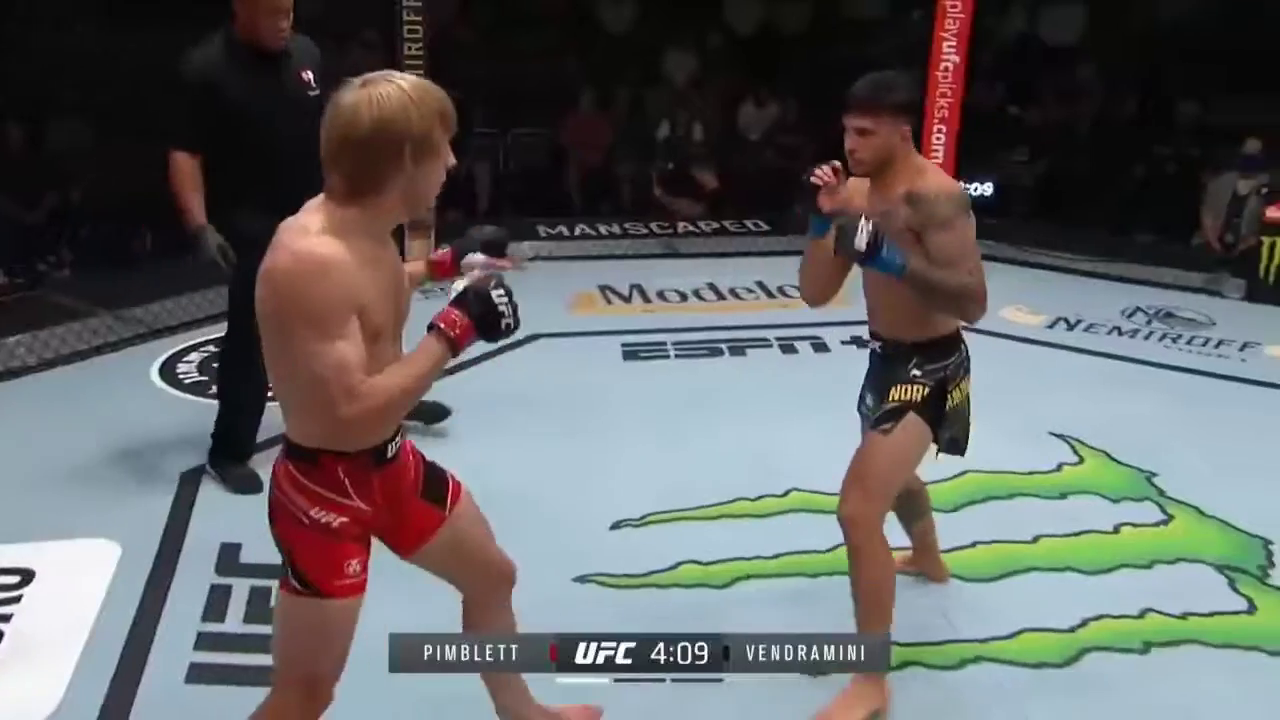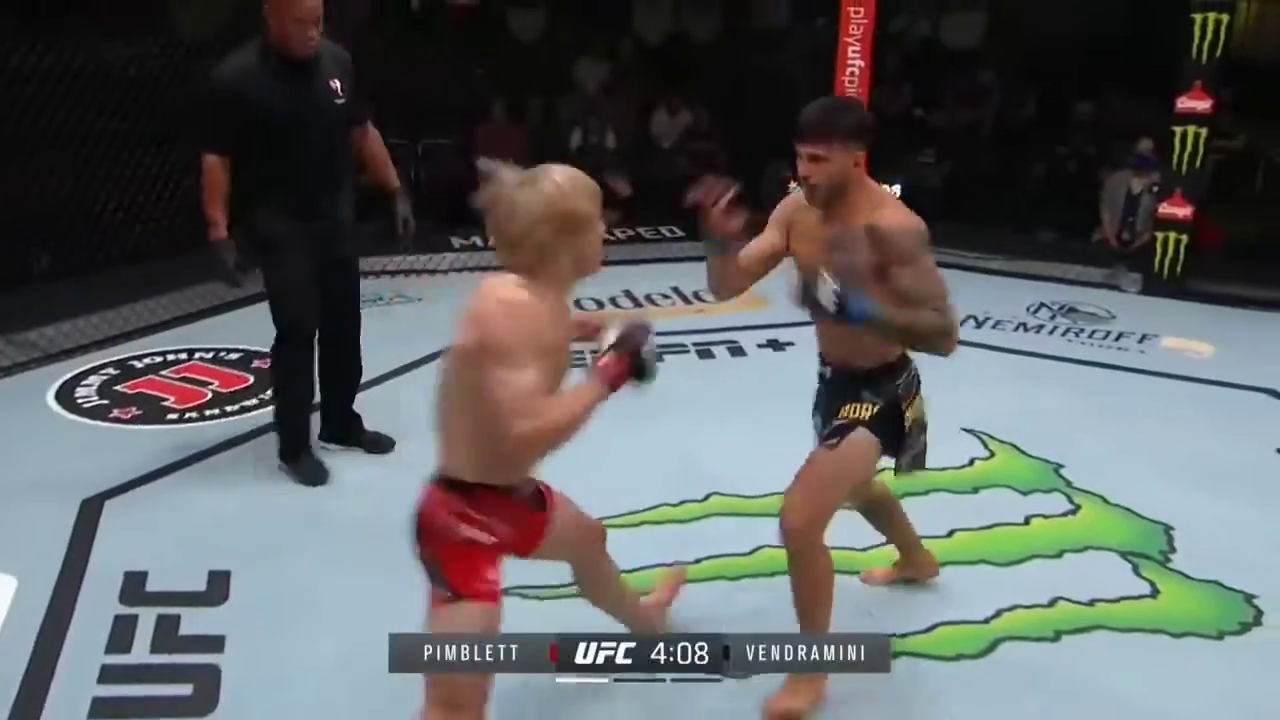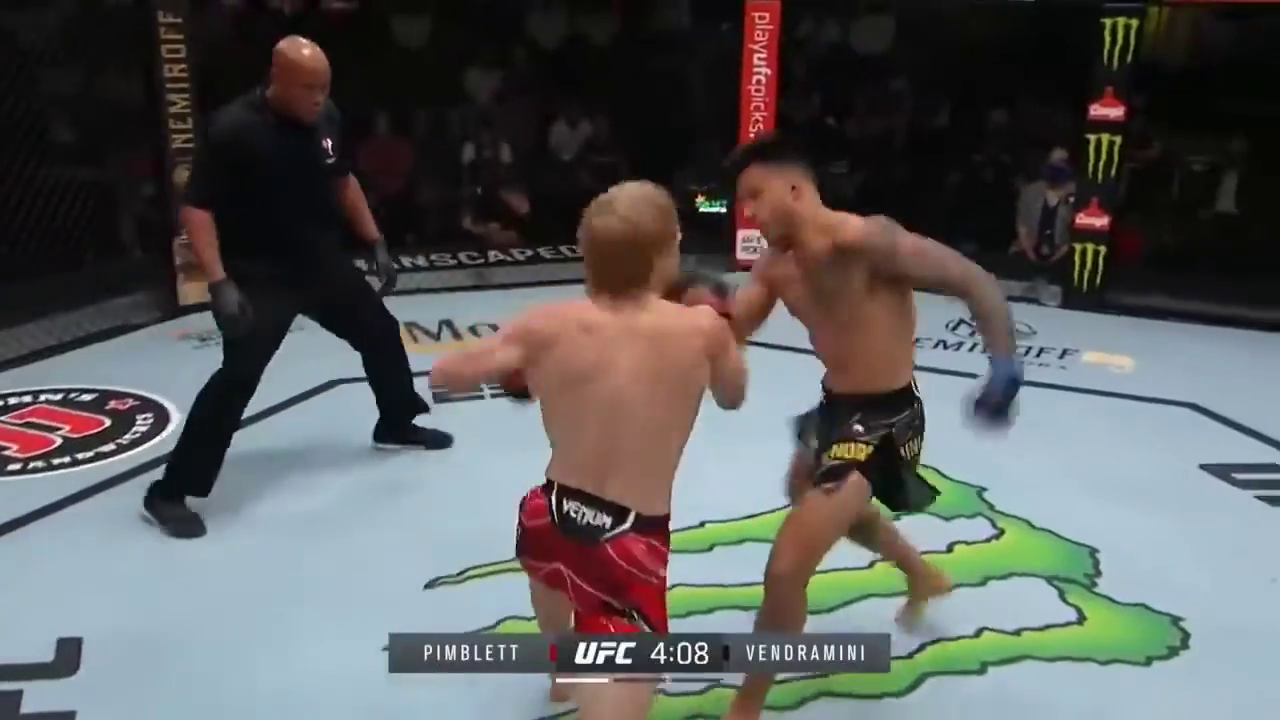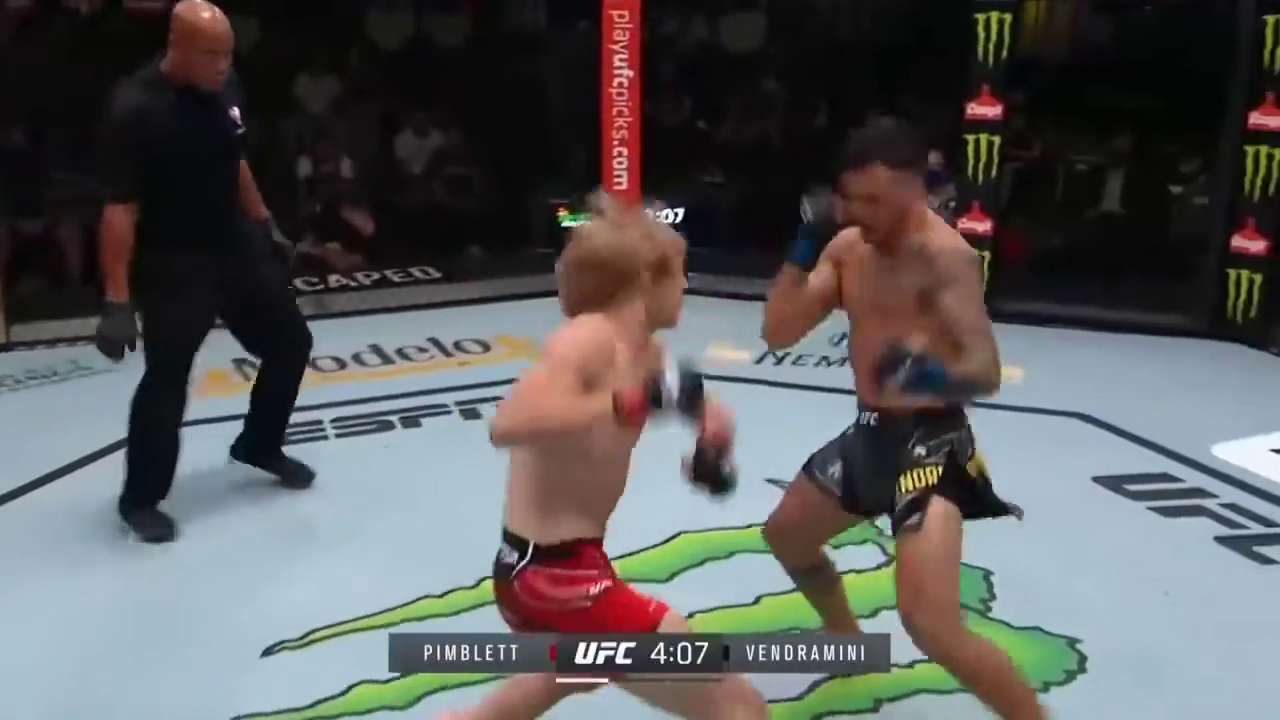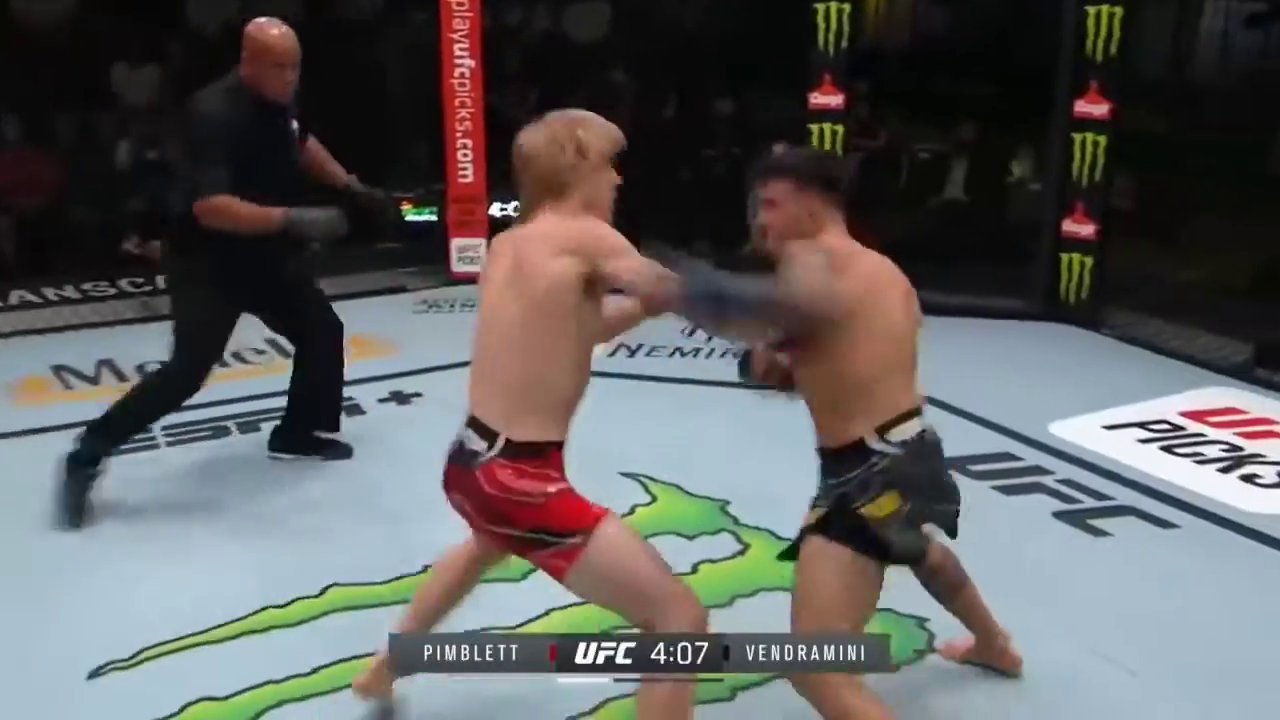
dt=0.5s
person 1, frame 1
left shoulder: (936, 196)
right shoulder: (855, 190)
left elbow: (971, 302)
right elbow: (814, 295)
left wrist: (888, 259)
right wrist: (825, 221)
left hip: (930, 368)
right hip: (885, 357)
left knee: (858, 510)
right knee: (891, 471)
right ankle: (928, 558)
person 1, frame 2
left shoulder: (894, 229)
right shoulder: (797, 209)
left elbow: (941, 334)
right elbow: (727, 285)
left wrist: (855, 311)
right wrist: (721, 236)
left hip: (879, 389)
right hip: (834, 375)
left knee: (799, 524)
right knee: (851, 486)
right ankle: (915, 558)
person 1, frame 3
left shoulder: (862, 239)
right shoulder: (778, 263)
left elbow: (975, 282)
right elbow: (725, 333)
left wrist: (1004, 367)
left hip: (880, 423)
right hip: (838, 408)
left knee: (785, 567)
right knee: (808, 496)
right ankle: (922, 577)
person 1, frame 4
left shoulder: (942, 255)
right shoulder: (846, 246)
left elbow: (985, 372)
right elbow: (779, 332)
left wrist: (930, 374)
right wrist: (803, 246)
left hip: (931, 445)
right hip: (868, 432)
left knee: (935, 631)
right knee: (784, 535)
right ankle: (848, 638)
person 1, frame 5
left shoulder: (810, 258)
right shoulder: (886, 276)
left elbow: (814, 301)
right wrist: (771, 364)
left hip: (864, 478)
right hip: (909, 455)
left knee: (817, 670)
right knee: (915, 549)
right ankle: (994, 645)
person 2, frame 1
left shoulder: (363, 226)
right shoulder: (310, 261)
right elbow: (352, 411)
right wrist: (453, 332)
left hip: (390, 462)
right hip: (323, 489)
left knee: (492, 576)
person 2, frame 2
left shoulder: (522, 298)
right shoulder: (507, 307)
right elbow: (524, 437)
left wrist: (582, 330)
right wrist: (611, 373)
left hip: (496, 492)
right hip: (462, 516)
left knee: (588, 535)
left ankle: (638, 616)
person 2, frame 3
left shoulder: (548, 325)
right shoulder: (700, 330)
left elbow: (444, 378)
right elbow: (733, 396)
left hip: (549, 520)
right hip: (628, 550)
person 2, frame 4
left shoulder: (638, 347)
right shoulder: (589, 340)
right elbow: (508, 424)
left wrist: (710, 429)
right wrist: (628, 404)
left hip: (547, 568)
right hip: (559, 583)
person 2, frame 5
left shoulder: (511, 246)
right shoulder: (584, 236)
right elbow: (676, 290)
left wrist: (647, 299)
left hip: (474, 466)
right hip: (524, 483)
left knee: (487, 543)
right knee: (682, 623)
left ankle: (384, 668)
person 3, frame 1
left shoulder: (305, 53)
right shoulder: (205, 70)
left elbow: (327, 128)
right elbow: (184, 154)
right wrist: (200, 225)
right hip: (257, 227)
right knee: (250, 338)
right ankle: (228, 453)
person 3, frame 2
left shoulder: (336, 60)
right shoulder: (238, 76)
left elbow: (361, 131)
right elbow: (216, 159)
left wrist: (395, 191)
right wrist: (220, 231)
left hip: (334, 219)
right hip: (278, 227)
left knee: (343, 327)
right knee: (297, 330)
left ankle: (340, 424)
right ankle: (294, 446)
person 3, frame 3
left shoulder: (325, 118)
right shoulder: (234, 129)
left elbow: (341, 181)
right elbow: (198, 210)
left wrist: (375, 243)
right wrist: (221, 284)
left hip: (320, 259)
right hip: (260, 273)
left knee: (380, 334)
right knee: (237, 378)
left ankle: (398, 424)
right ankle: (170, 493)
person 3, frame 4
left shoulder: (224, 86)
right shoulder: (134, 110)
right elbow: (119, 211)
left wrist: (263, 224)
right wrist: (117, 301)
left hip: (236, 246)
right hip: (171, 263)
left knee: (289, 341)
right knee: (168, 380)
left ankle: (260, 445)
right ankle: (141, 498)
person 3, frame 5
left shoulder: (280, 100)
right shoulder: (215, 114)
left elbow: (303, 143)
right elbow: (211, 207)
left wrist: (350, 186)
right wrist: (292, 219)
left hip: (268, 254)
right hip: (209, 262)
left knee: (327, 333)
right knee: (190, 370)
left ankle: (299, 432)
right ankle: (91, 452)
